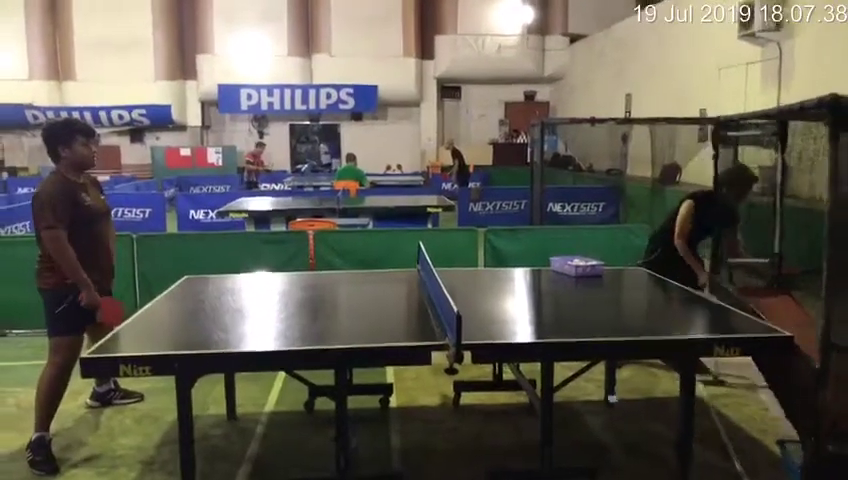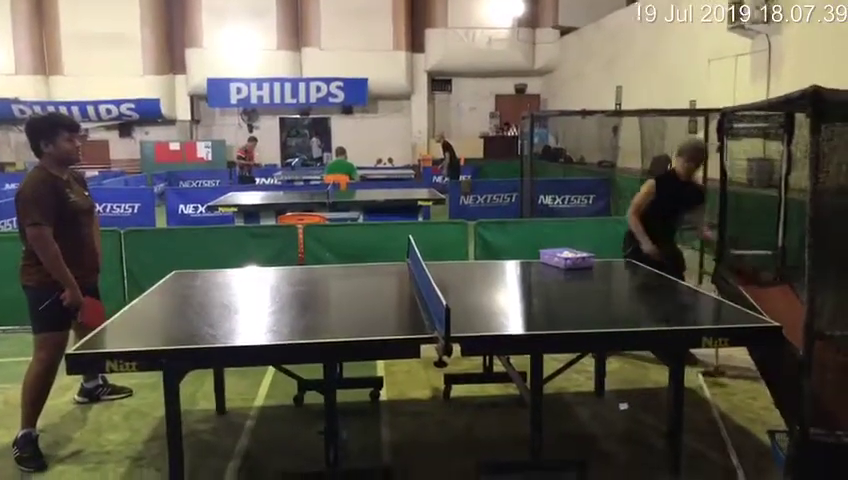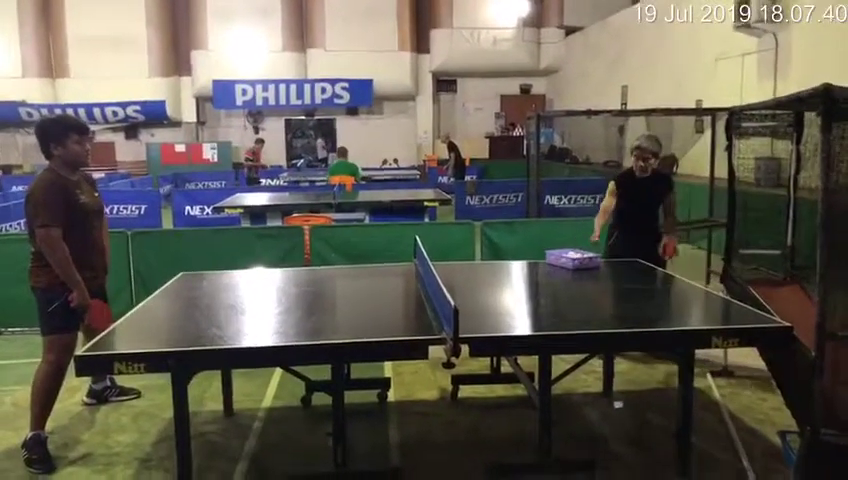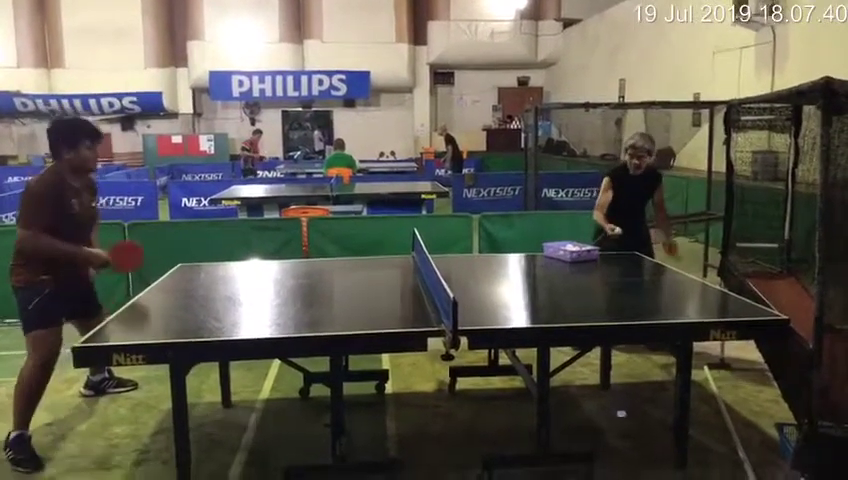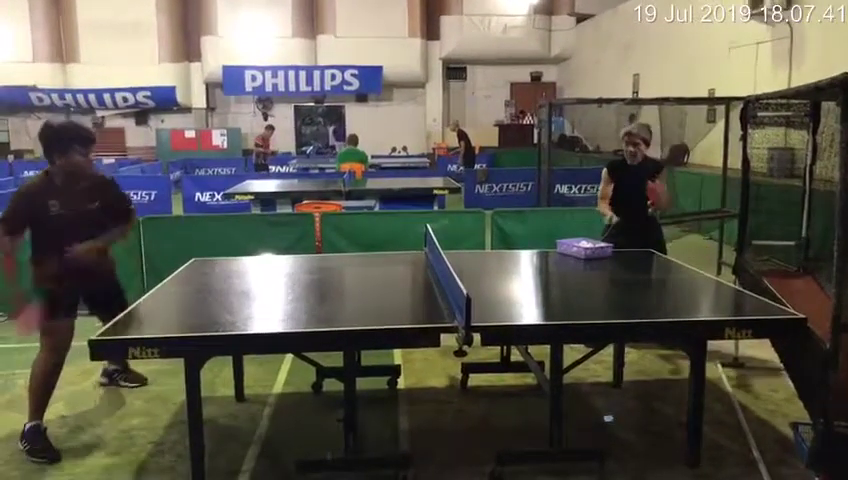
dt=0.7s
person 1, frame 1
left shoulder: (91, 183)
right shoulder: (53, 191)
right elbow: (56, 245)
left wrist: (105, 273)
right wrist: (85, 287)
left hip: (97, 281)
right hip: (66, 288)
left knee: (104, 336)
right knee: (62, 358)
left ankle: (104, 389)
right ankle: (39, 439)
person 1, frame 2
left shoulder: (75, 178)
right shoulder: (36, 186)
left elbow: (90, 220)
right elbow: (40, 241)
left wrist: (93, 265)
right wrist: (68, 285)
left hip: (83, 277)
right hip: (50, 284)
left knee: (91, 332)
right knee: (48, 354)
left ankle: (91, 385)
right ankle: (26, 436)
person 1, frame 3
left shoulder: (85, 180)
right shoulder: (47, 187)
right elbow: (49, 241)
left wrist: (102, 268)
right wrist: (76, 287)
left hip: (91, 279)
right hip: (59, 285)
left knee: (99, 334)
right knee: (57, 356)
left ankle: (100, 386)
right ankle: (34, 438)
person 1, frame 4
left shoulder: (87, 184)
right shoulder: (43, 188)
right elbow: (28, 239)
left wrist: (93, 254)
right wrist: (83, 254)
left hip: (72, 275)
right hip: (38, 280)
left knee: (96, 328)
right knee: (43, 354)
left ankle: (98, 378)
right ankle: (17, 437)
person 1, frame 5
left shoulder: (105, 185)
right shoulder: (32, 193)
left elbow: (126, 223)
left wrist: (96, 245)
left hip: (96, 271)
right hip: (54, 278)
right knee: (54, 347)
left ankle: (114, 369)
right ankle: (33, 427)
person 2, frame 1
left shoulder: (727, 213)
right shoulder: (695, 202)
left elbow: (733, 249)
right elbow: (679, 241)
right wrist: (700, 272)
left hip: (686, 255)
right hip: (663, 251)
person 2, frame 2
left shoulder: (696, 192)
right shoulder: (656, 183)
left elbow: (699, 224)
right elbow: (632, 215)
right wrist: (645, 242)
left hip: (665, 246)
right hip: (641, 246)
person 2, frame 3
left shoulder: (665, 183)
right shoulder: (619, 182)
left elbow: (669, 216)
right elbow: (603, 213)
left wrist: (669, 236)
right wrist: (597, 232)
left hip: (652, 242)
right hip: (621, 243)
person 2, frame 4
left shoulder: (655, 177)
right shoulder: (612, 177)
left elbow: (659, 210)
right elbow: (598, 212)
left wrist: (667, 237)
right wrist: (606, 226)
left hip: (638, 234)
right hip: (612, 236)
person 2, frame 5
left shoulder: (656, 168)
right shoulder: (612, 169)
left elbow: (664, 202)
right elbow: (602, 201)
left wrist: (656, 205)
right wrist: (609, 214)
left hip: (649, 231)
right hip: (619, 232)
